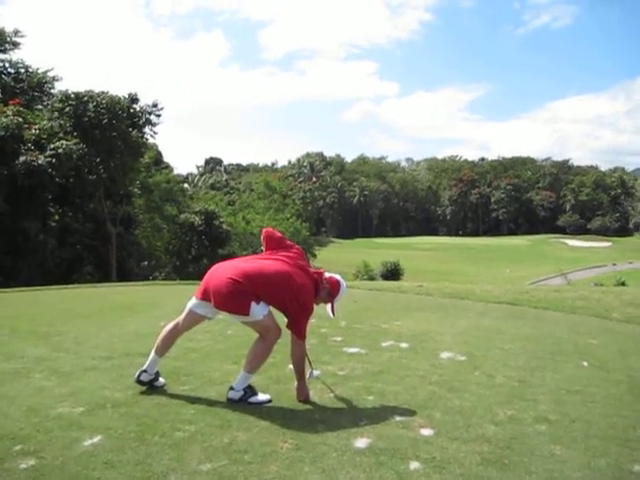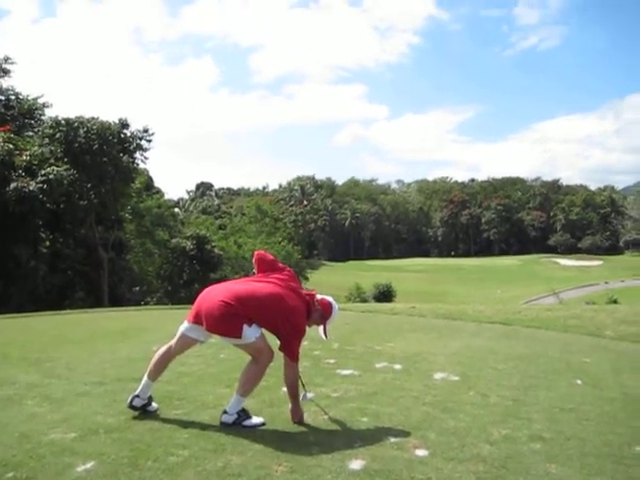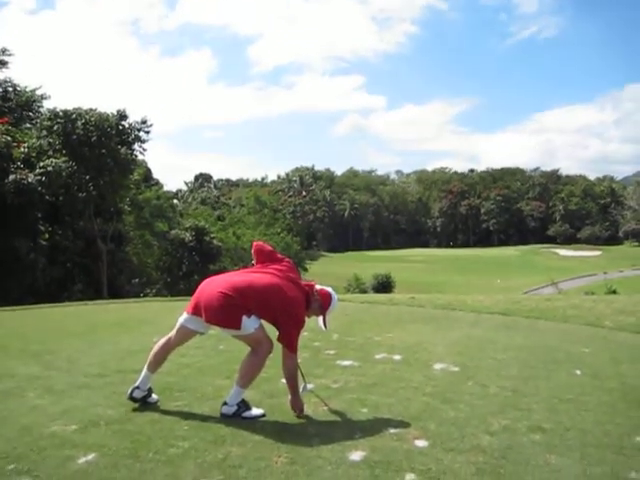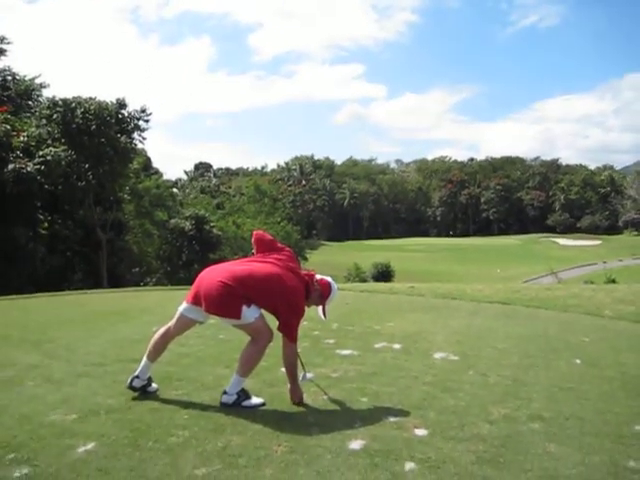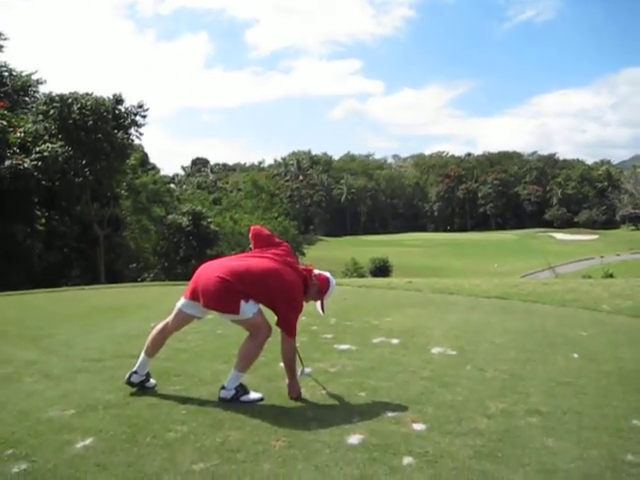
dt=0.4s
person 1, frame 1
left shoulder: (297, 255)
right shoulder: (305, 296)
left elbow: (267, 233)
right elbow: (298, 342)
right wrist: (301, 383)
left hip: (217, 273)
right hip: (234, 287)
left knee: (181, 324)
right knee: (271, 332)
left ankle: (147, 372)
right ankle: (239, 389)
person 1, frame 2
left shoulder: (288, 277)
right shoulder: (297, 318)
left elbow: (259, 256)
right elbow: (291, 365)
right wrist: (295, 405)
left hip: (209, 296)
right hip: (226, 310)
left knee: (174, 348)
right knee: (264, 355)
left ankle: (140, 397)
right ankle: (232, 413)
person 1, frame 3
left shoulder: (287, 268)
right shoulder: (296, 309)
left elbow: (257, 246)
right elbow: (289, 355)
right wrist: (295, 396)
left hip: (208, 287)
right hip: (225, 301)
left knee: (173, 340)
right knee: (263, 346)
left ankle: (140, 388)
right ankle: (232, 404)
person 1, frame 4
left shoulder: (287, 257)
right shoulder: (295, 298)
left elbow: (257, 236)
right elbow: (289, 345)
right wrist: (294, 385)
left hip: (207, 277)
right hip: (225, 291)
left knee: (172, 329)
right knee: (263, 335)
left ankle: (140, 378)
right ankle: (232, 394)
person 1, frame 5
left shoulder: (285, 252)
right shoulder: (293, 292)
left elbow: (255, 230)
right elbow: (288, 340)
right wrist: (292, 380)
left hip: (205, 272)
right hip: (223, 286)
left knee: (171, 325)
right knee: (261, 330)
left ankle: (138, 373)
right ankle: (230, 389)
